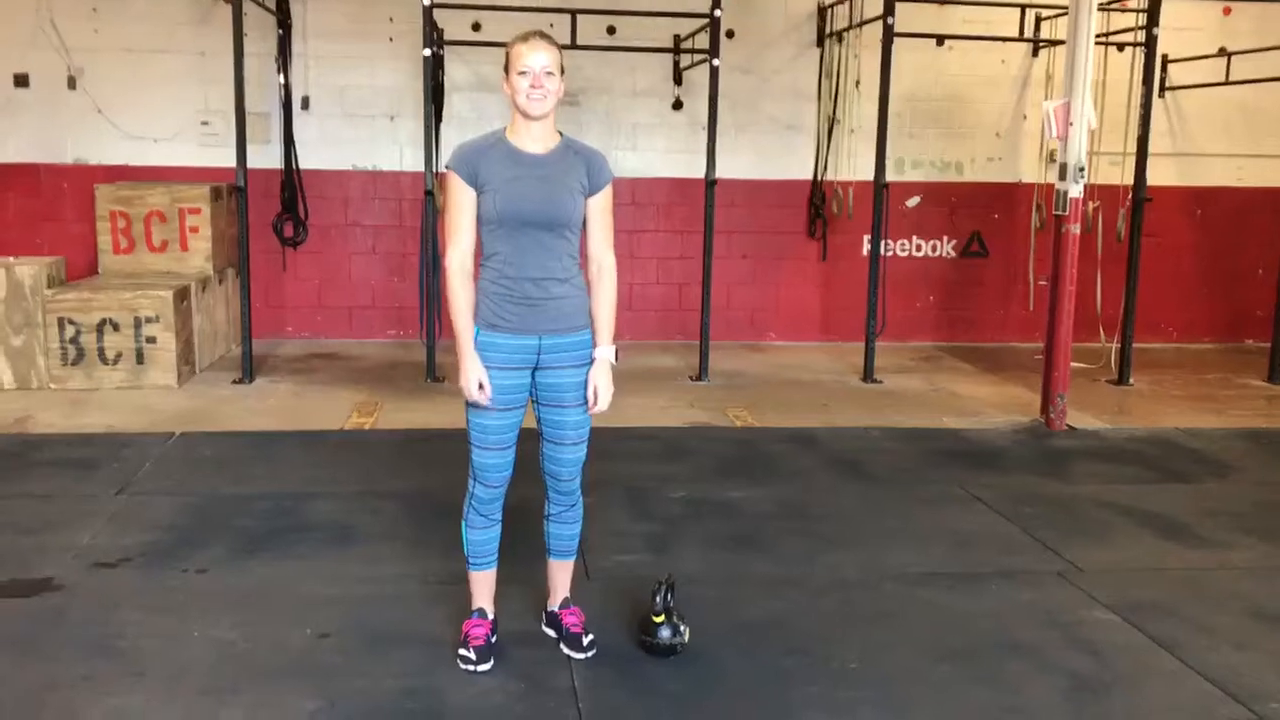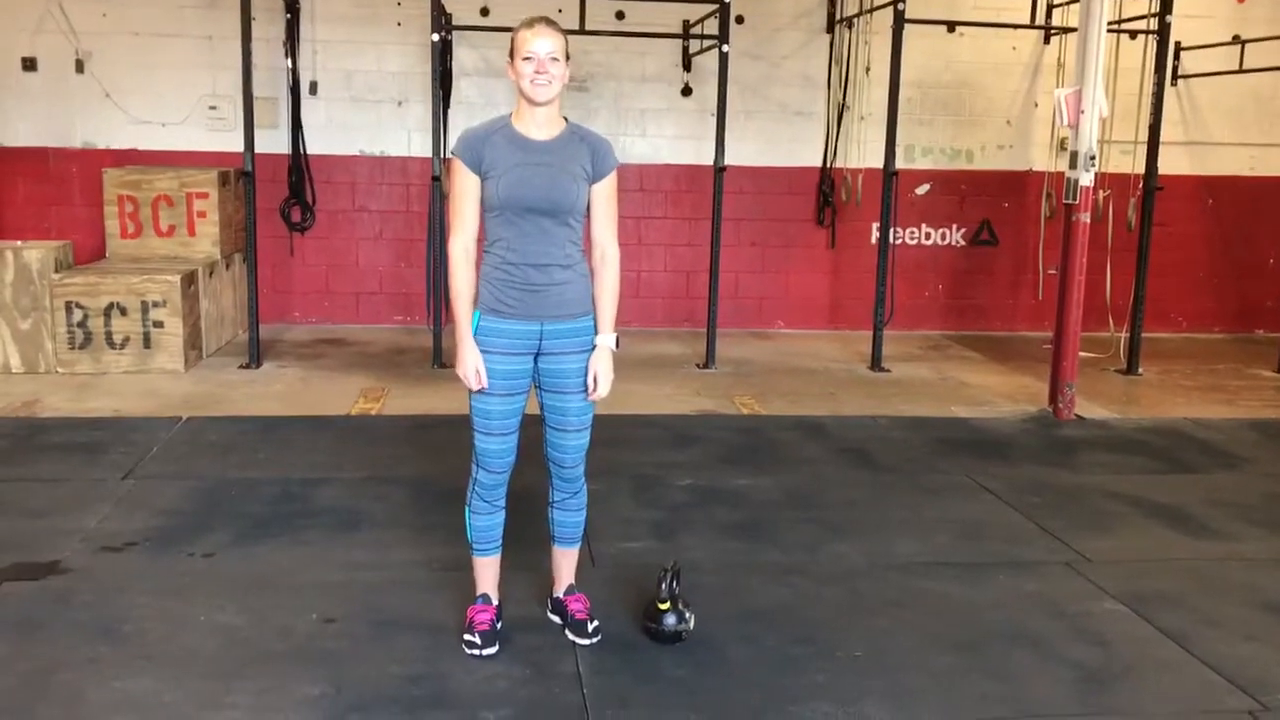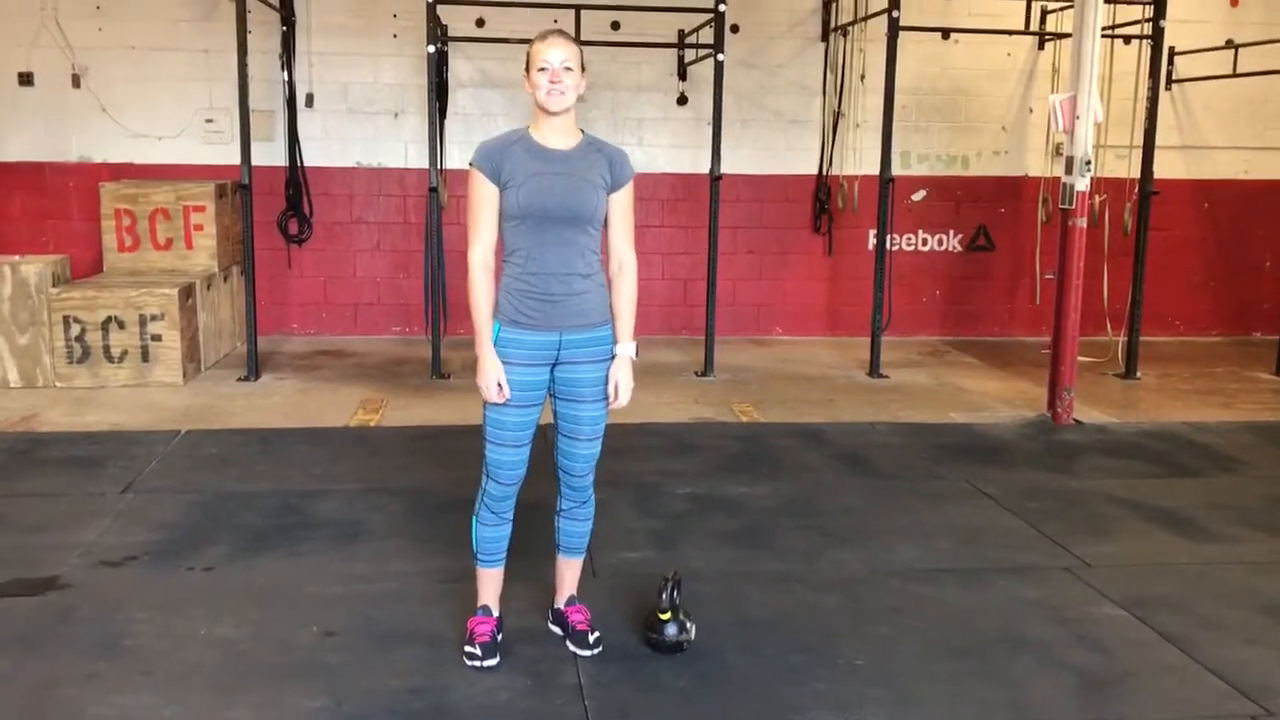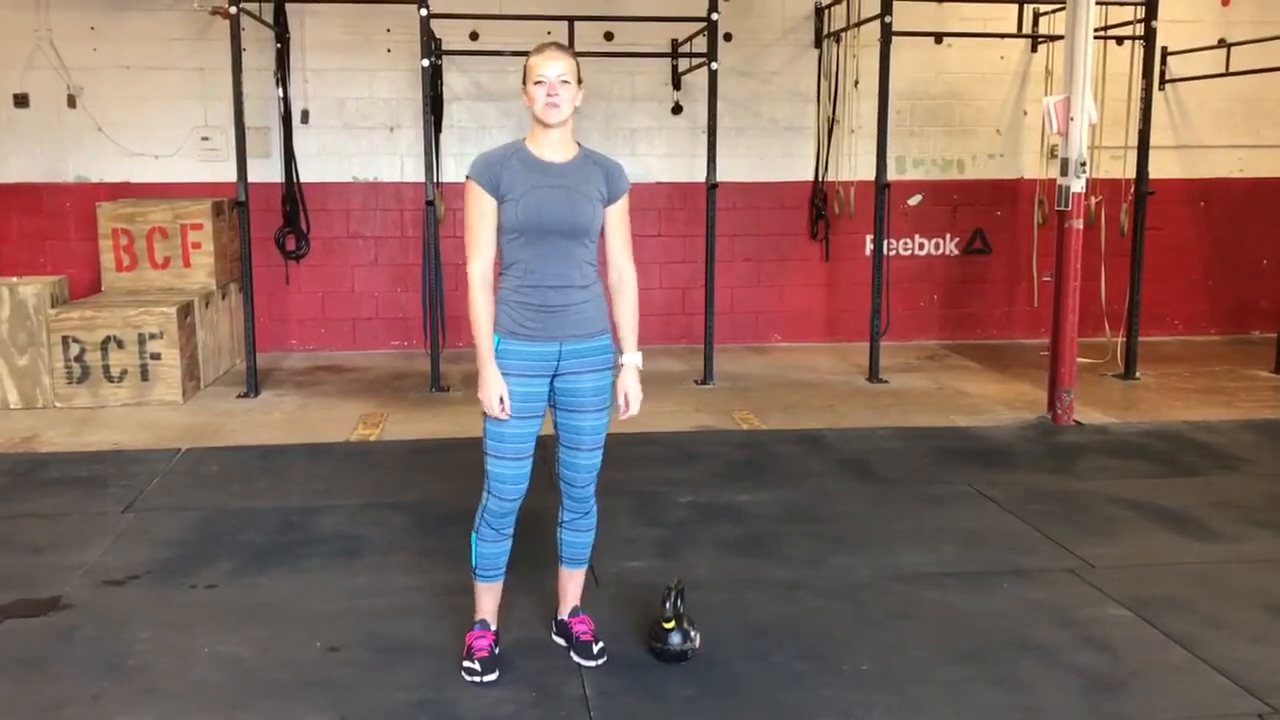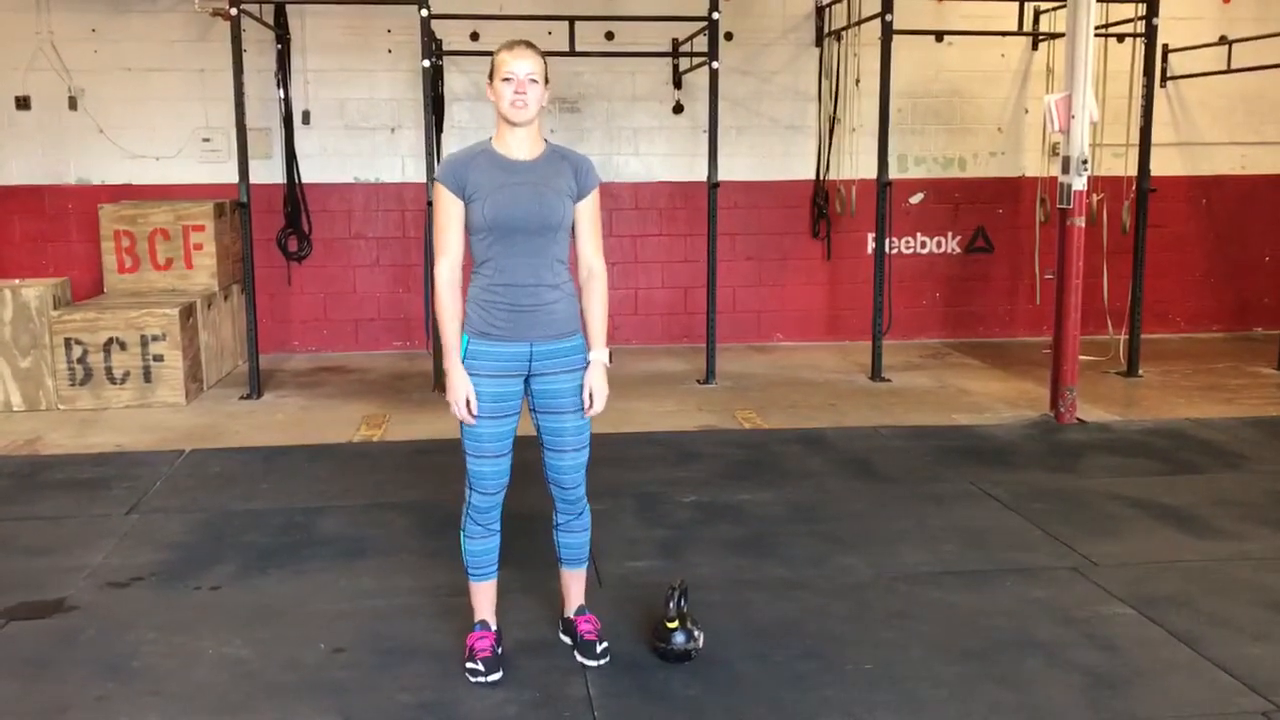
dt=1s
person 1, frame 1
left shoulder: (588, 164)
right shoulder: (472, 158)
left elbow: (602, 263)
right elbow: (458, 261)
left wrist: (604, 353)
right wrist: (467, 351)
left hip: (570, 343)
right hip: (499, 342)
left knee: (565, 482)
right knee: (488, 484)
left ankle: (561, 607)
right ankle: (481, 615)
person 1, frame 2
left shoulder: (594, 151)
right shoulder: (477, 145)
left elbow: (605, 251)
right elbow: (461, 247)
left wrist: (605, 341)
right wrist: (464, 338)
left hip: (572, 329)
right hip: (499, 328)
left knee: (569, 469)
right knee: (491, 470)
left ankle: (566, 593)
right ankle: (485, 601)
person 1, frame 3
left shoulder: (610, 161)
right shoulder: (496, 155)
left elbow: (622, 262)
right elbow: (480, 257)
left wrist: (624, 350)
right wrist: (485, 349)
left hip: (590, 341)
right hip: (517, 338)
left knee: (578, 480)
right knee: (501, 480)
left ankle: (567, 603)
right ankle: (487, 611)
person 1, frame 4
left shoulder: (606, 174)
right shoulder: (492, 168)
left elbow: (621, 270)
right elbow: (478, 272)
left wrist: (630, 359)
right wrist: (486, 363)
left hip: (588, 351)
right hip: (516, 350)
left knee: (579, 489)
right knee: (503, 495)
left ankle: (570, 615)
right ankle: (483, 626)
person 1, frame 5
left shoulder: (575, 169)
right shoulder: (460, 169)
left elbow: (592, 268)
right elbow: (446, 273)
left wrist: (598, 356)
right wrist: (453, 364)
left hip: (563, 349)
right hip: (488, 350)
left knee: (571, 487)
right knee: (485, 493)
left ankle: (577, 614)
right ankle: (484, 626)
